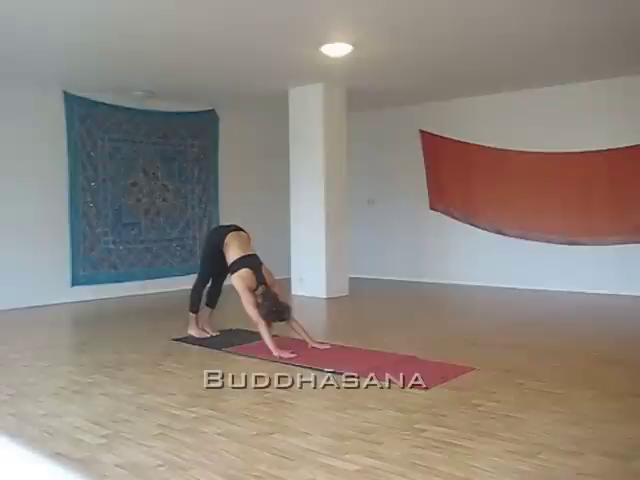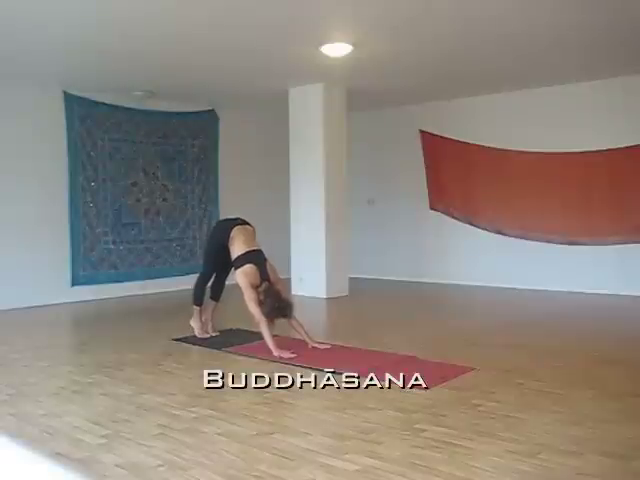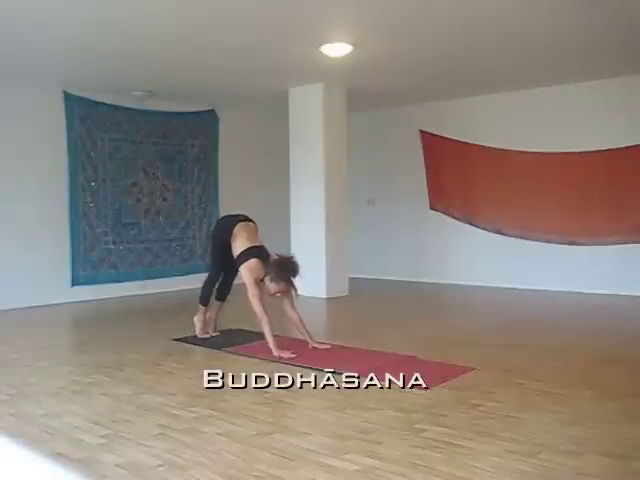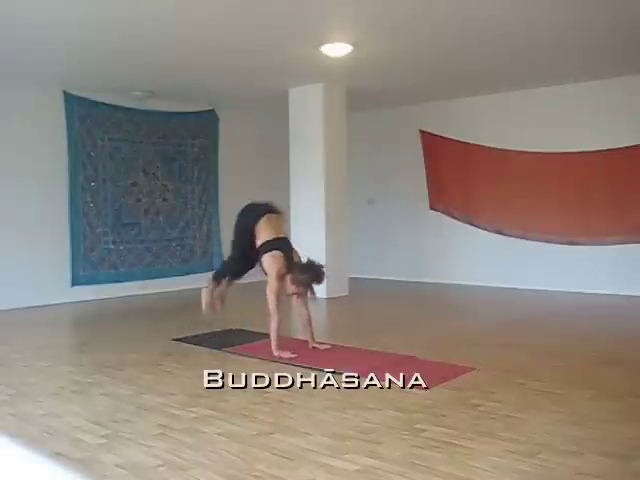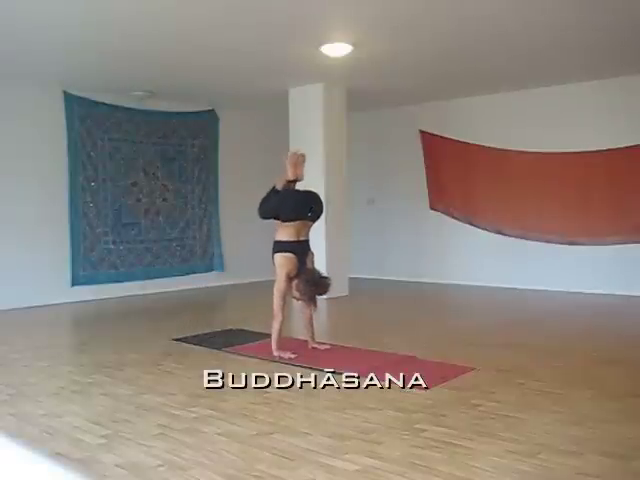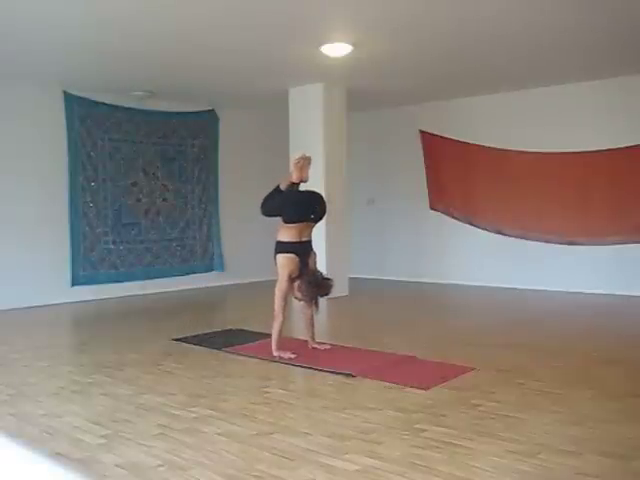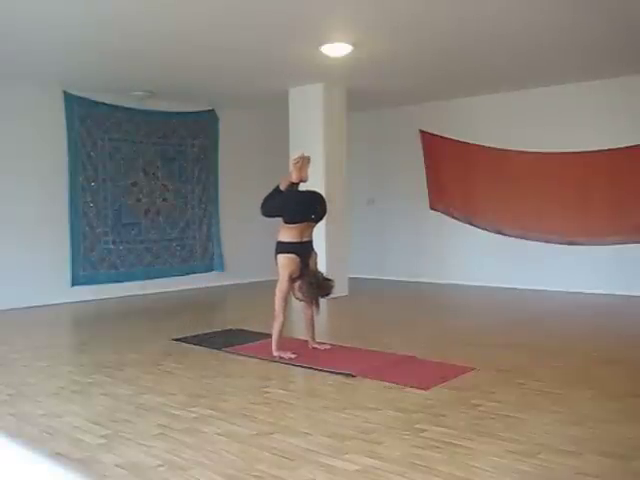
dt=0.7s
person 1, frame 1
left shoulder: (270, 283)
right shoulder: (243, 283)
left elbow: (288, 316)
right elbow: (259, 322)
left wrist: (311, 341)
right wrist: (275, 350)
right hip: (219, 238)
left knee: (218, 282)
right knee: (203, 280)
left ankle: (204, 321)
right ankle: (193, 325)
person 1, frame 2
left shoulder: (273, 280)
right shoulder: (247, 280)
left elbow: (290, 315)
right elbow: (260, 320)
left wrist: (310, 341)
right wrist: (275, 350)
right hip: (224, 232)
left knee: (221, 277)
right knee: (206, 274)
left ankle: (207, 317)
right ankle: (196, 318)
person 1, frame 3
left shoulder: (277, 273)
right shoulder: (251, 273)
left elbow: (291, 310)
right elbow: (262, 316)
left wrist: (311, 340)
right wrist: (275, 350)
right hip: (225, 229)
left knee: (229, 278)
right knee: (215, 275)
left ankle: (211, 316)
right ankle: (200, 316)
person 1, frame 4
left shoulder: (296, 268)
right shoulder: (275, 269)
left elbow: (302, 307)
right elbow: (273, 313)
left wrist: (312, 341)
right wrist: (276, 349)
right hip: (252, 215)
left knee: (245, 265)
right knee: (237, 262)
left ankle: (222, 287)
right ankle: (213, 286)
person 1, frame 5
left shoulder: (307, 274)
right shoulder: (285, 275)
left elbow: (308, 309)
right elbow: (278, 315)
left wrist: (312, 341)
right wrist: (275, 350)
right hip: (292, 208)
person 1, frame 6
left shoulder: (309, 271)
right shoulder: (287, 275)
left elbow: (308, 308)
right elbow: (279, 315)
left wrist: (312, 341)
right wrist: (275, 350)
right hip: (294, 209)
person 1, frame 7
left shoulder: (310, 272)
right shoulder: (288, 274)
left elbow: (309, 308)
right elbow: (279, 314)
left wrist: (312, 341)
right wrist: (275, 350)
